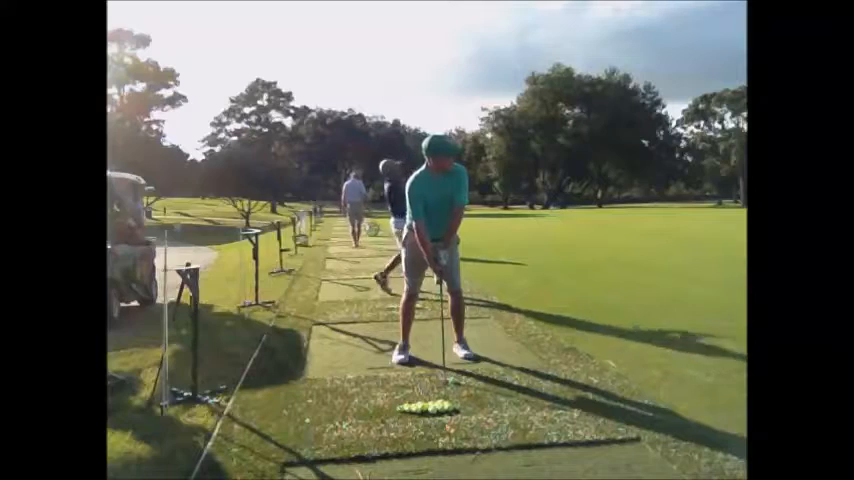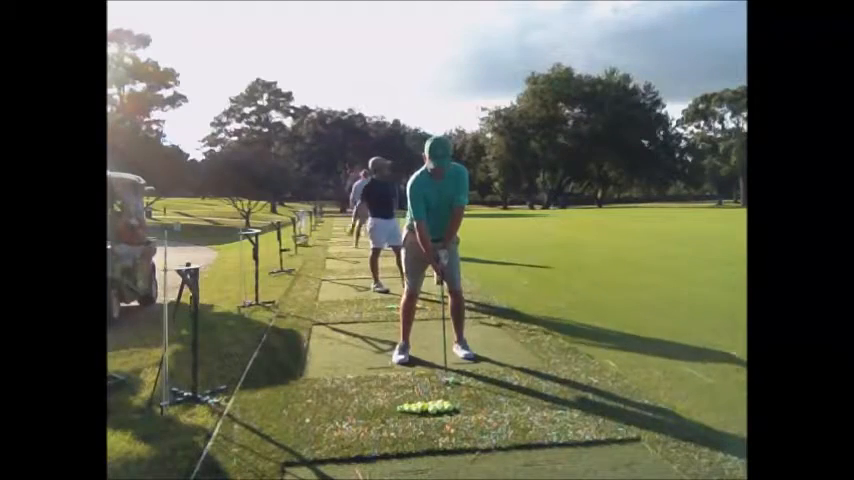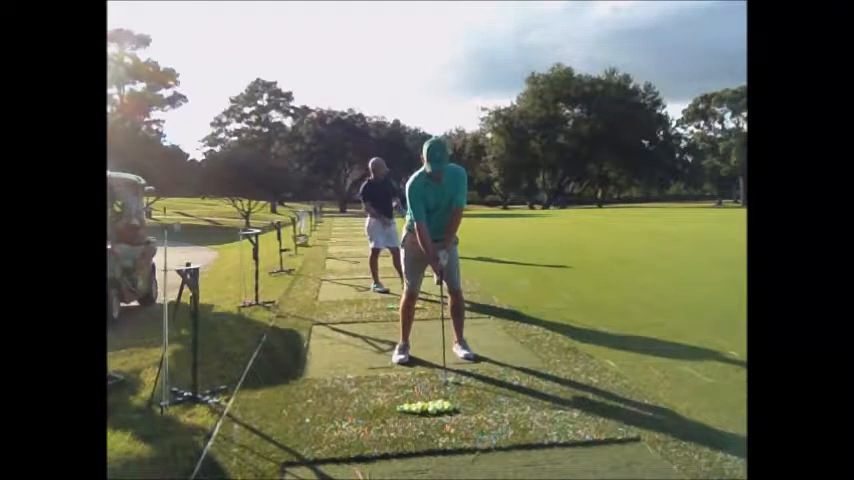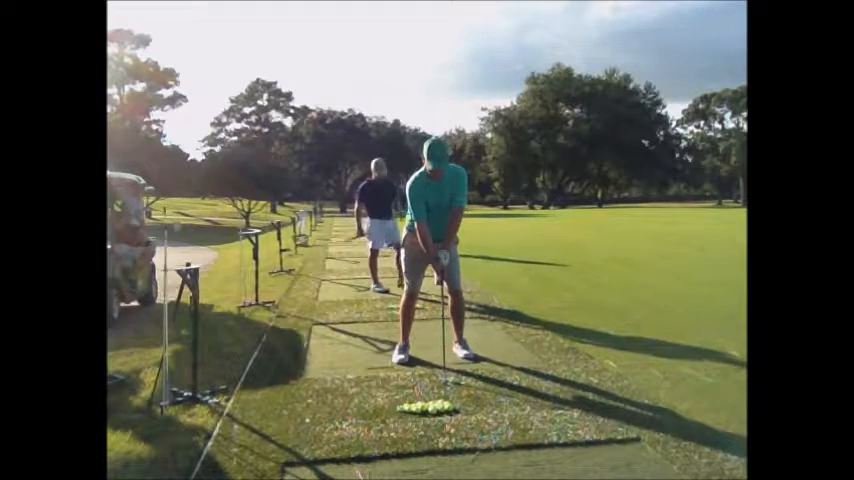
dt=0.7s
person 1, frame 1
left shoulder: (459, 173)
right shoulder: (415, 184)
left elbow: (458, 212)
right elbow: (419, 226)
left wrist: (444, 247)
right wrist: (431, 261)
left hip: (447, 239)
right hip: (417, 240)
left knee: (456, 291)
right knee: (411, 292)
left ankle: (460, 341)
right ankle: (403, 344)
person 1, frame 2
left shoulder: (460, 173)
right shoulder: (416, 183)
left elbow: (458, 212)
right elbow: (420, 226)
left wrist: (445, 247)
right wrist: (432, 260)
left hip: (447, 240)
right hip: (417, 240)
left knee: (456, 291)
right knee: (411, 292)
left ankle: (459, 341)
right ankle: (403, 344)
person 1, frame 3
left shoulder: (458, 174)
right shoulder: (414, 184)
left elbow: (456, 213)
right elbow: (420, 226)
left wrist: (443, 248)
right wrist: (432, 261)
left hip: (446, 240)
right hip: (416, 240)
left knee: (455, 290)
right knee: (411, 292)
left ankle: (459, 341)
right ankle: (403, 344)
person 1, frame 4
left shoulder: (458, 175)
right shoulder: (415, 184)
left elbow: (457, 213)
right elbow: (421, 225)
left wrist: (445, 248)
right wrist: (433, 259)
left hip: (446, 241)
right hip: (416, 241)
left knee: (456, 291)
right knee: (411, 292)
left ankle: (459, 341)
right ankle: (403, 344)
person 2, frame 1
left shoulder: (393, 183)
right shoulder: (393, 186)
right elbow: (407, 201)
left hip: (402, 219)
right hip: (401, 221)
right ankle: (383, 274)
person 2, frame 2
left shoulder: (390, 183)
right shoulder: (370, 186)
left elbow: (394, 201)
right elbow: (361, 204)
left hip: (392, 220)
right hip: (377, 221)
left knee: (399, 250)
right knee: (376, 251)
right ankle: (376, 283)
person 2, frame 3
left shoulder: (388, 183)
right shoulder: (367, 186)
left elbow: (395, 199)
right elbow: (367, 207)
left wrist: (396, 203)
right wrist: (382, 218)
left hip: (389, 221)
right hip: (376, 221)
left knee: (396, 251)
right knee: (375, 251)
left ankle: (403, 280)
right ankle: (376, 283)
person 2, frame 4
left shoulder: (390, 184)
right shoulder: (365, 187)
right elbow: (358, 207)
right wrist: (359, 226)
left hip: (390, 221)
right hip: (374, 222)
left knee: (399, 247)
right knee: (374, 252)
left ankle: (401, 278)
right ankle: (375, 283)
